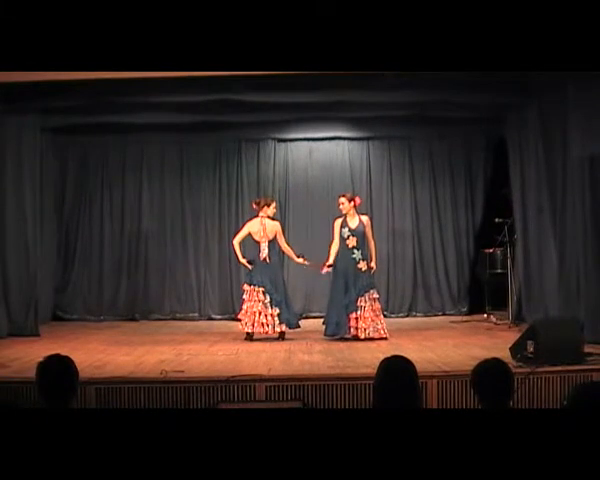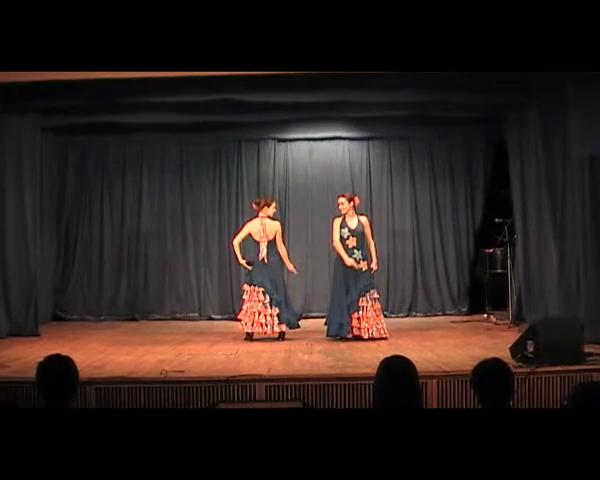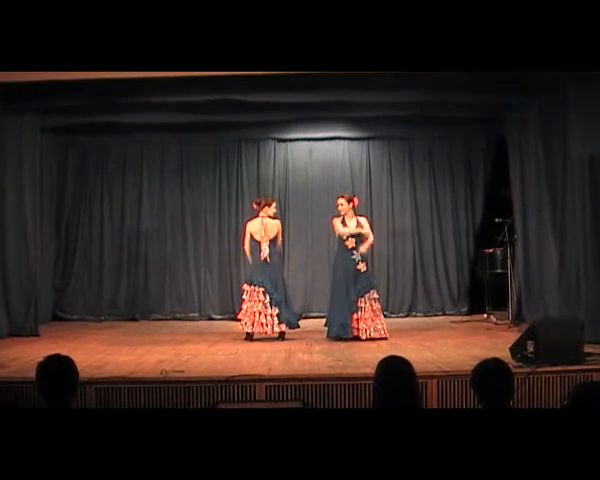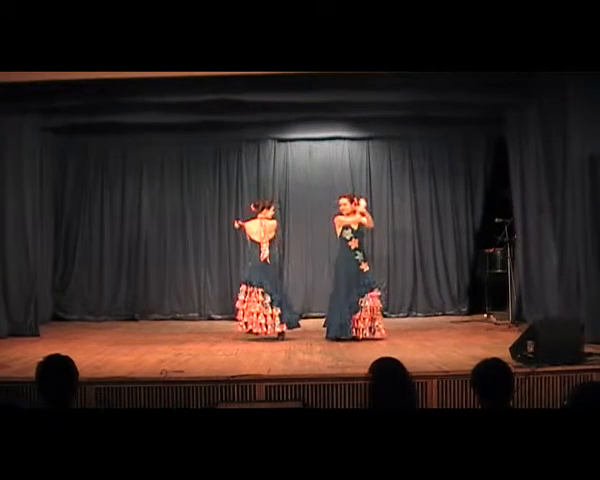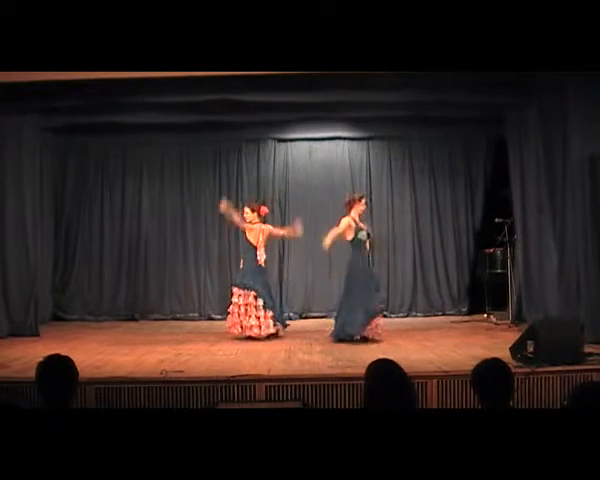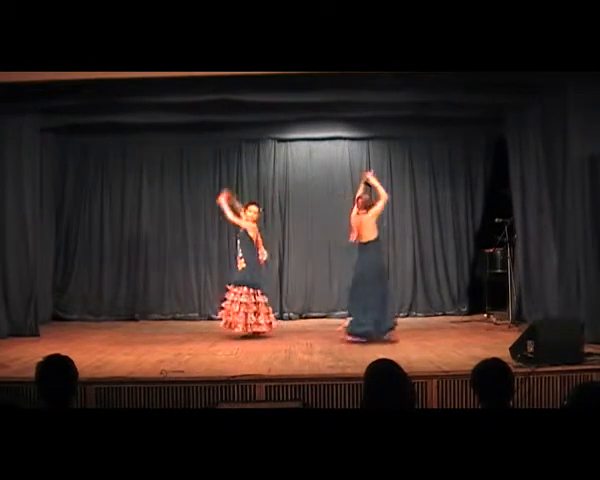
dt=0.4s
person 1, frame 1
left shoulder: (364, 220)
right shoulder: (339, 222)
left elbow: (370, 241)
right elbow: (336, 243)
left wrist: (373, 260)
right wrist: (330, 261)
left hip: (361, 263)
right hip: (344, 263)
left knee: (364, 295)
right knee: (344, 295)
left ankle: (365, 331)
right ankle: (345, 330)
person 1, frame 2
left shoulder: (363, 220)
right shoulder: (338, 221)
left elbow: (370, 241)
right elbow: (335, 242)
left wrist: (374, 260)
right wrist: (345, 257)
left hip: (361, 262)
right hip: (344, 262)
left knee: (364, 295)
right knee: (344, 295)
left ankle: (365, 330)
right ankle: (345, 331)
person 1, frame 3
left shoulder: (361, 220)
right shoulder: (337, 221)
left elbow: (371, 238)
right elbow: (342, 231)
left wrist: (366, 245)
right wrist: (360, 230)
left hip: (359, 262)
right hip: (343, 263)
left knee: (364, 295)
right knee: (344, 295)
left ankle: (364, 331)
right ankle: (345, 331)
person 1, frame 4
left shoulder: (361, 219)
right shoulder: (338, 220)
left elbow: (370, 224)
right elbow: (352, 220)
left wrist: (363, 210)
right wrist: (360, 210)
left hip: (360, 262)
right hip: (345, 262)
left knee: (367, 297)
right knee: (345, 296)
left ankle: (363, 331)
right ankle: (343, 331)
person 1, frame 5
left shoulder: (358, 222)
right shoulder: (348, 221)
right elbow: (338, 229)
left wrist: (365, 229)
right wrist: (329, 238)
left hip: (363, 263)
right hip: (357, 264)
left knee: (365, 298)
right knee: (357, 298)
left ankle: (359, 331)
right ankle: (349, 332)
person 1, frame 6
left shoulder: (353, 219)
right shoulder: (371, 216)
left elbow: (356, 202)
right elbow: (384, 198)
left wrist: (362, 184)
right wrist: (374, 182)
left hip: (361, 264)
right hip: (375, 263)
left knee: (361, 298)
right knee: (377, 297)
left ankle: (358, 330)
right ankle: (376, 330)
person 2, frame 1
left shoulder: (251, 224)
right shoulder: (275, 225)
left elbow: (235, 241)
right elbow: (284, 246)
left wrist: (241, 258)
right wrist: (296, 259)
left hip: (257, 264)
right hip: (273, 264)
left knee: (254, 296)
right knee: (277, 295)
left ankle: (250, 332)
right ankle: (281, 331)
person 2, frame 2
left shoulder: (250, 225)
right shoulder: (276, 225)
left elbow: (236, 242)
right elbow: (280, 247)
left wrist: (240, 259)
right wrist: (288, 263)
left hip: (256, 265)
right hip: (273, 264)
left knee: (253, 297)
right knee: (277, 295)
left ankle: (250, 333)
right ankle: (281, 331)
person 2, frame 3
left shoulder: (250, 225)
right shoulder: (276, 223)
left elbow: (247, 246)
right elbow: (279, 244)
left hip: (257, 264)
right hip: (273, 264)
left knee: (254, 297)
right knee: (277, 295)
left ankle: (250, 333)
right ankle: (281, 331)
person 2, frame 4
left shoulder: (248, 226)
right shoulder: (273, 224)
left hip: (254, 265)
right hip: (269, 266)
left knee: (252, 295)
right knee: (274, 295)
left ankle: (253, 326)
right ankle: (280, 330)
person 2, frame 5
left shoulder: (250, 228)
right shoulder: (267, 229)
left elbow: (239, 221)
right elbow: (282, 232)
left wrist: (227, 210)
right wrist: (295, 230)
left hip: (249, 270)
right hip: (261, 269)
left knee: (247, 298)
right knee: (264, 297)
left ankle: (252, 332)
right ankle: (273, 329)
person 2, frame 6
left shoulder: (251, 226)
right shoulder: (245, 223)
left elbow: (231, 217)
right elbow: (240, 211)
left wrist: (224, 202)
right wrist: (230, 199)
left hip: (249, 268)
right hip: (244, 268)
left knee: (244, 295)
right knee: (247, 297)
left ankle: (254, 327)
right ankle: (255, 326)
